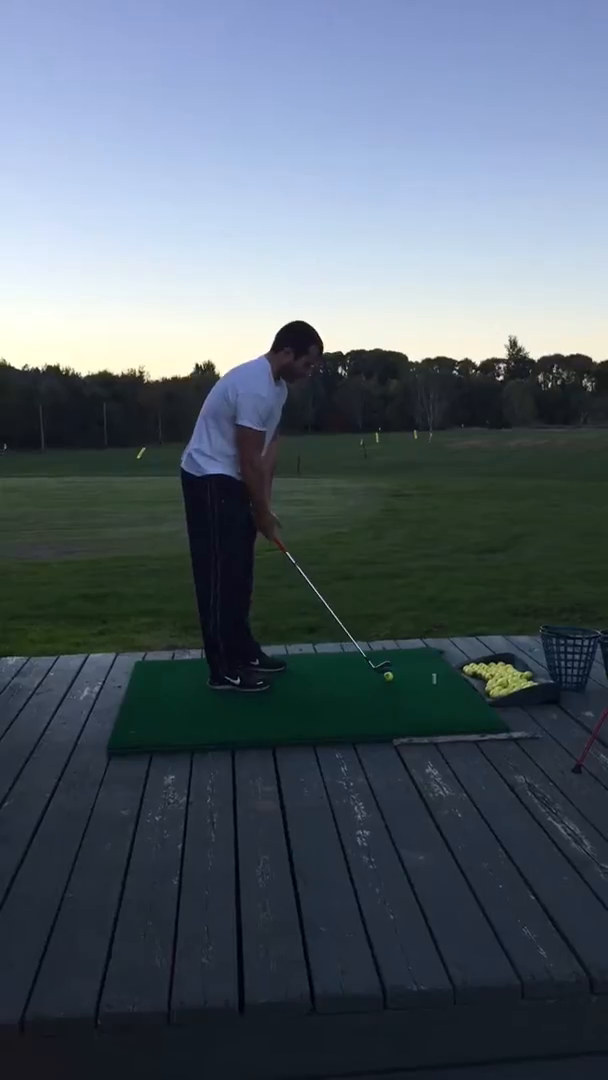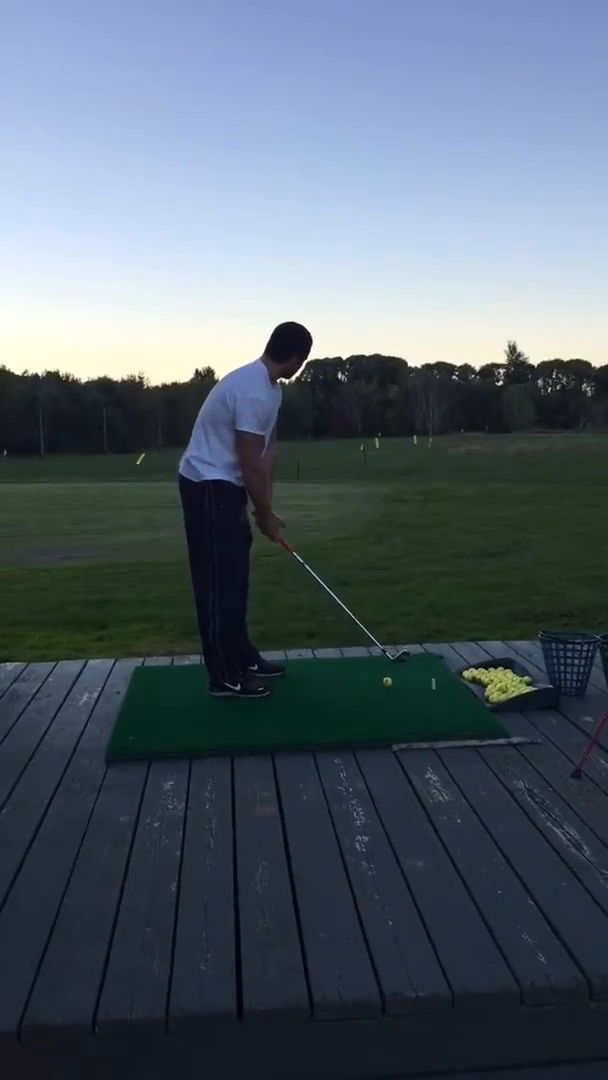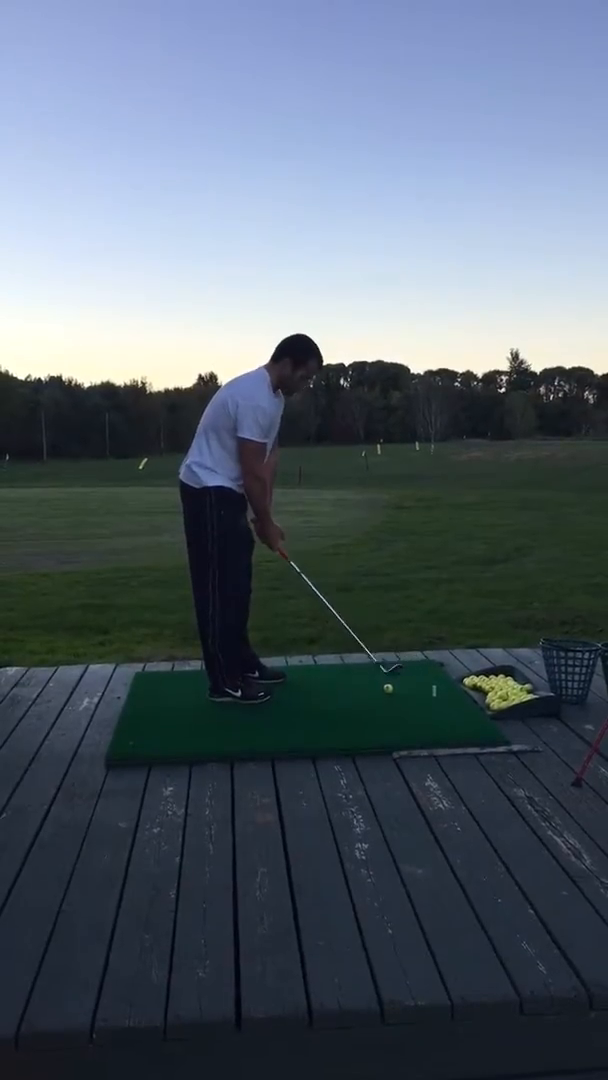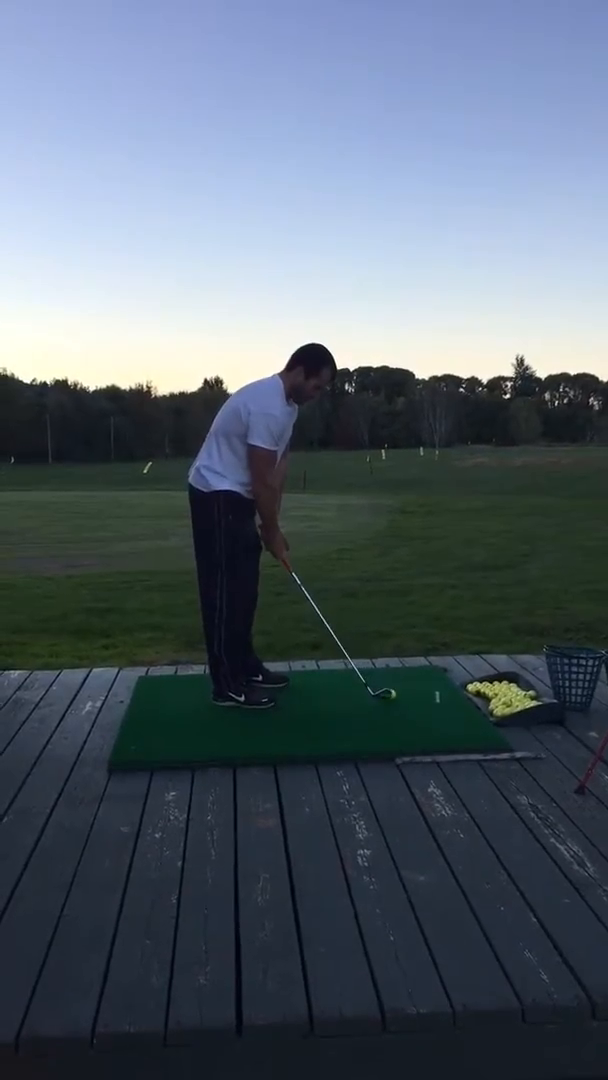
dt=0.7s
person 1, frame 1
left shoulder: (277, 386)
right shoulder: (254, 387)
left elbow: (268, 448)
right elbow: (250, 461)
left wrist: (264, 505)
right wrist: (262, 513)
left hip: (228, 481)
right hip: (209, 481)
left knee: (239, 571)
right knee: (221, 574)
left ankle: (243, 652)
right ankle: (224, 670)
person 1, frame 2
left shoulder: (268, 388)
right shoulder: (253, 392)
left elbow: (267, 452)
right elbow: (251, 464)
left wrist: (266, 507)
right wrist: (266, 516)
left hip: (225, 486)
right hip: (208, 486)
left knee: (235, 576)
right knee: (219, 580)
left ankle: (242, 657)
right ankle: (224, 676)
person 1, frame 3
left shoulder: (272, 396)
right shoulder: (254, 399)
left elbow: (267, 460)
right elbow: (253, 473)
left wrist: (264, 516)
right wrist: (266, 523)
left hip: (225, 492)
right hip: (209, 492)
left knee: (237, 582)
right knee: (219, 586)
left ankle: (242, 663)
right ankle: (224, 682)
person 1, frame 4
left shoulder: (285, 403)
right shoulder: (267, 406)
left elbow: (277, 468)
right elbow: (262, 479)
left wrist: (271, 524)
right wrist: (272, 532)
left hip: (235, 496)
right hip: (217, 495)
left knee: (244, 586)
right knee: (225, 590)
left ankle: (246, 667)
right ankle: (228, 686)
